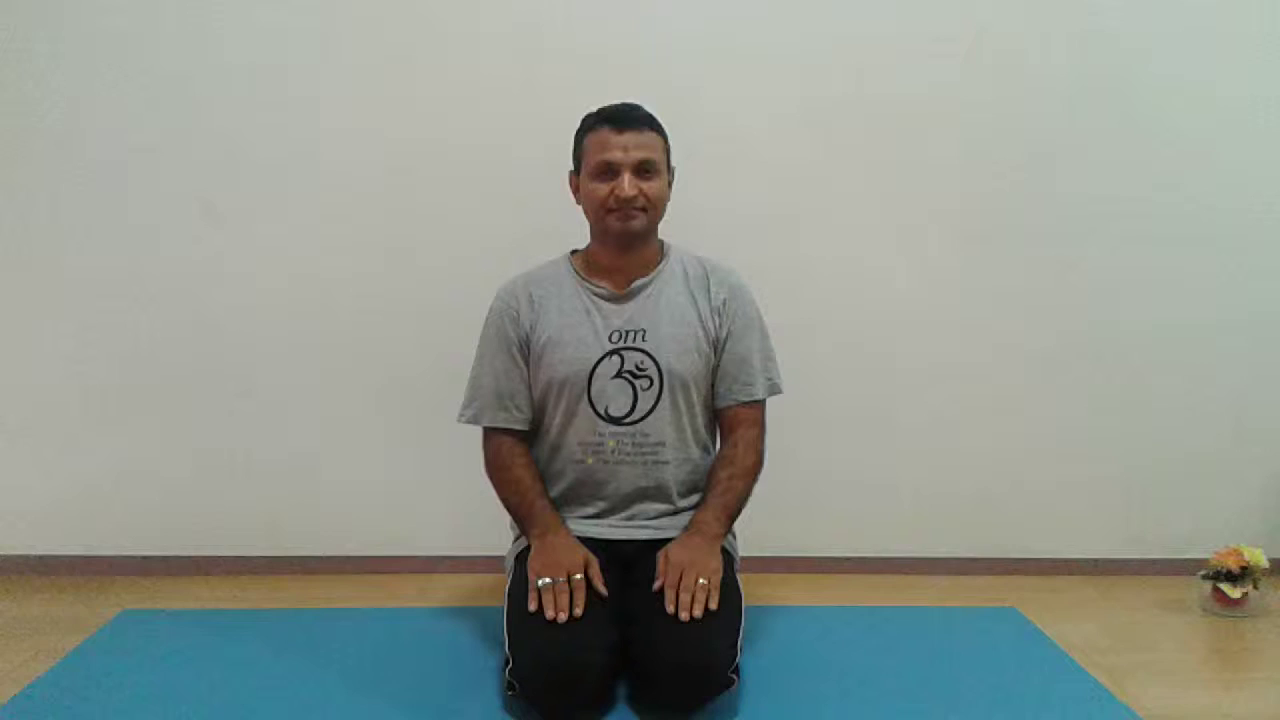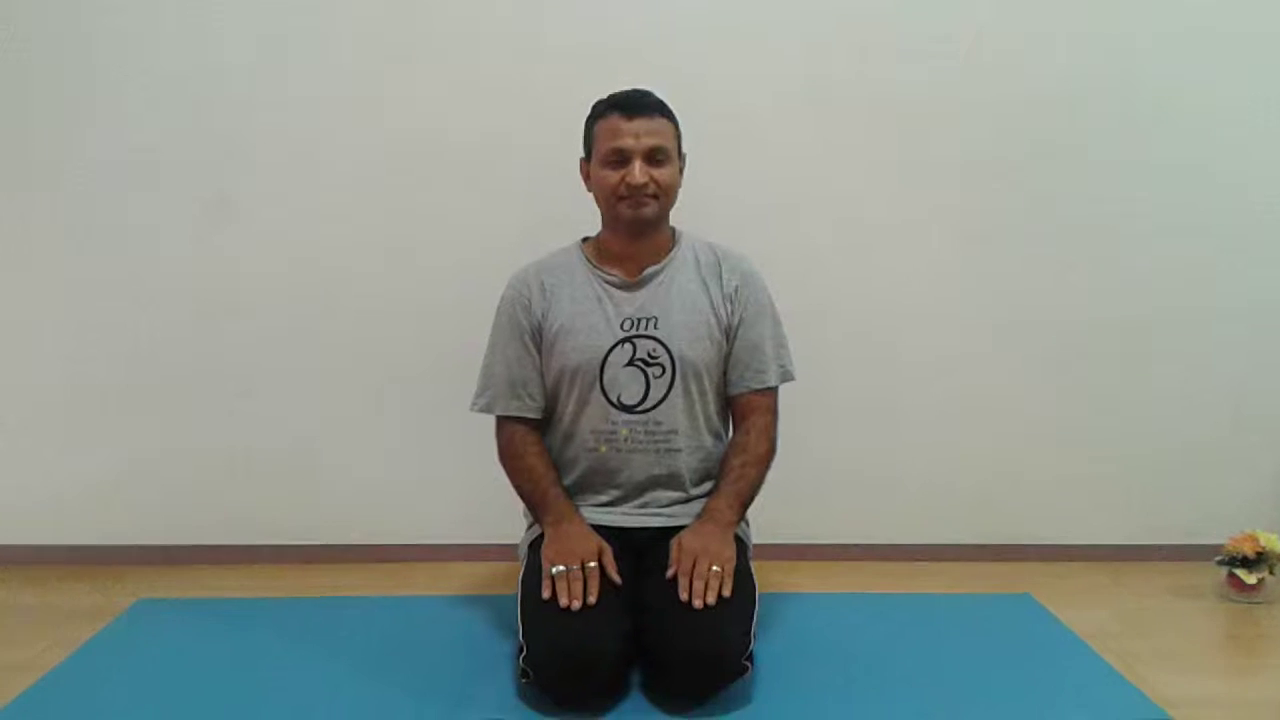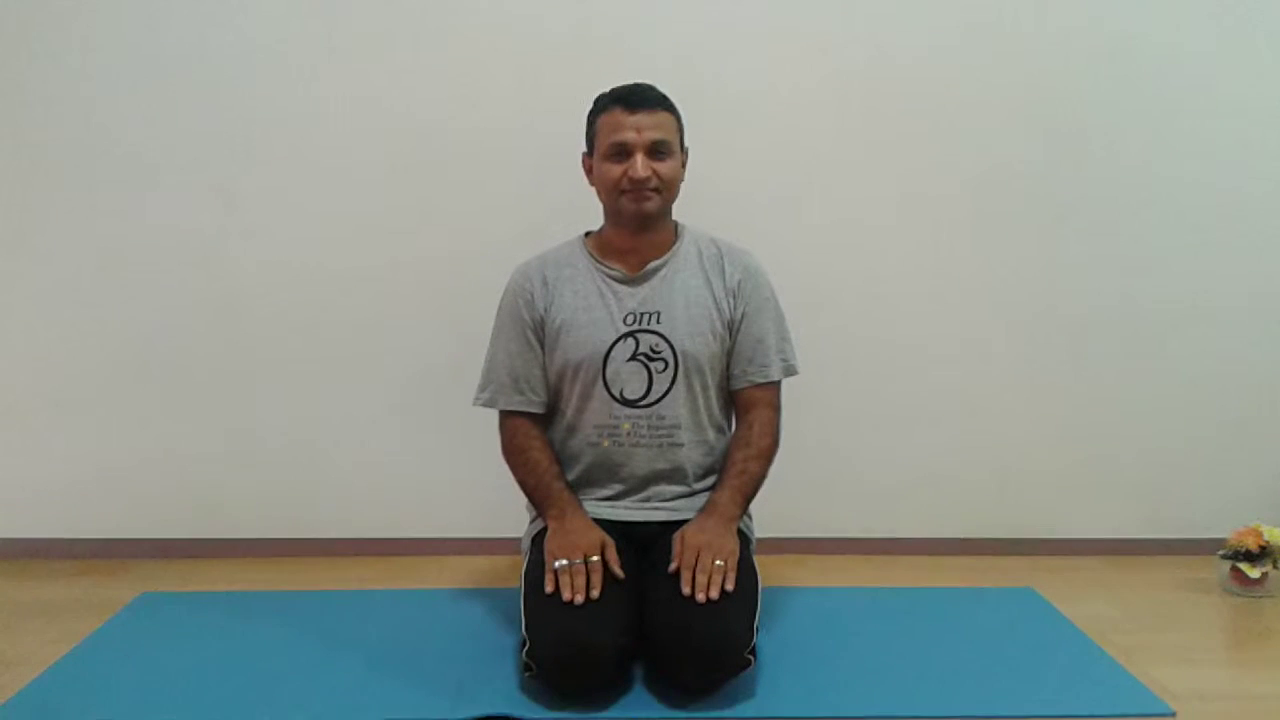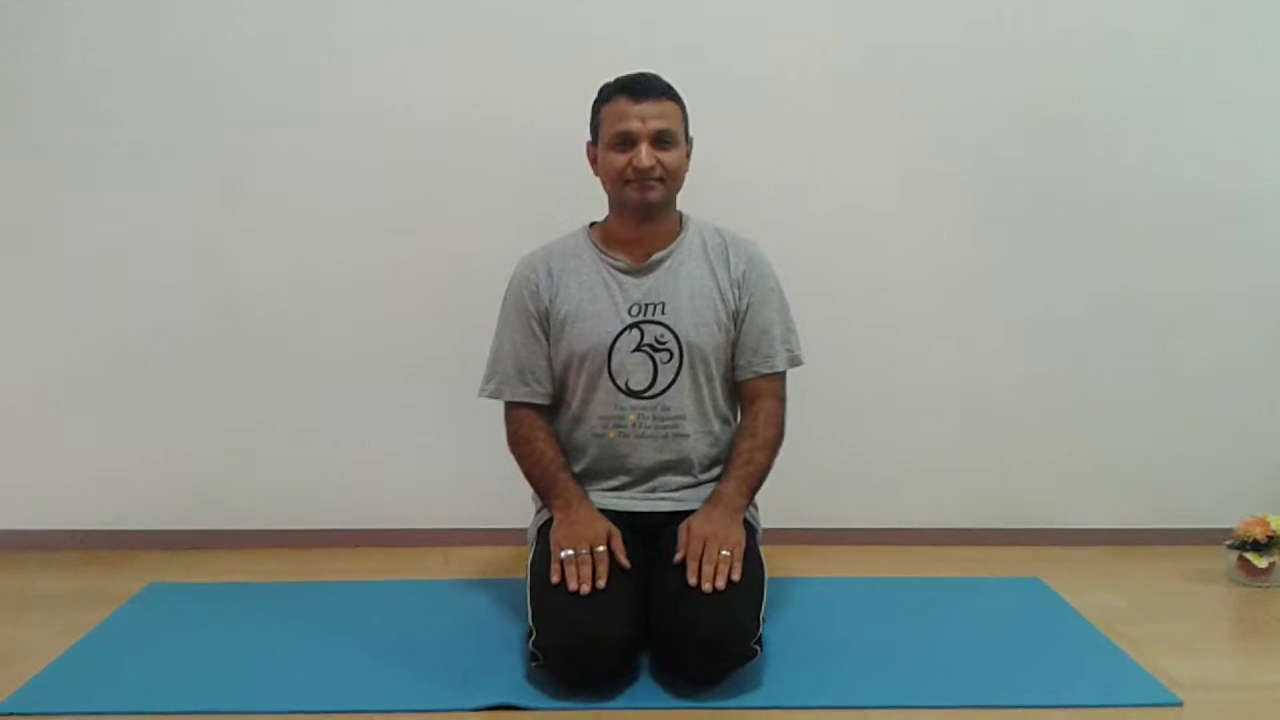
dt=0.3s
person 1, frame 1
left shoulder: (719, 293)
right shoulder: (524, 302)
left elbow: (744, 431)
right elbow: (504, 438)
left wrist: (705, 535)
right wrist: (548, 535)
left hip: (682, 533)
right hip: (565, 534)
left ankle: (641, 621)
right ankle: (600, 622)
person 1, frame 2
left shoulder: (730, 280)
right shoulder: (536, 289)
left elbow: (756, 416)
right elbow: (517, 426)
left wrist: (718, 521)
right wrist: (562, 522)
left hip: (695, 520)
right hip: (577, 521)
left knee: (702, 665)
right knee: (571, 669)
left ankle: (652, 610)
right ankle: (612, 610)
person 1, frame 3
left shoulder: (733, 274)
right shoulder: (538, 283)
left elbow: (759, 411)
right elbow: (520, 420)
left wrist: (720, 516)
right wrist: (564, 517)
left hip: (698, 512)
right hip: (580, 514)
left knee: (705, 657)
right knee: (575, 663)
left ankle: (659, 601)
right ankle: (617, 602)
person 1, frame 4
left shoulder: (738, 264)
right shoulder: (543, 274)
left elbow: (763, 402)
right elbow: (525, 412)
left wrist: (726, 507)
right wrist: (570, 507)
left hip: (705, 503)
right hip: (586, 506)
left knee: (713, 647)
right knee: (580, 653)
left ankle: (662, 593)
right ankle: (624, 593)
